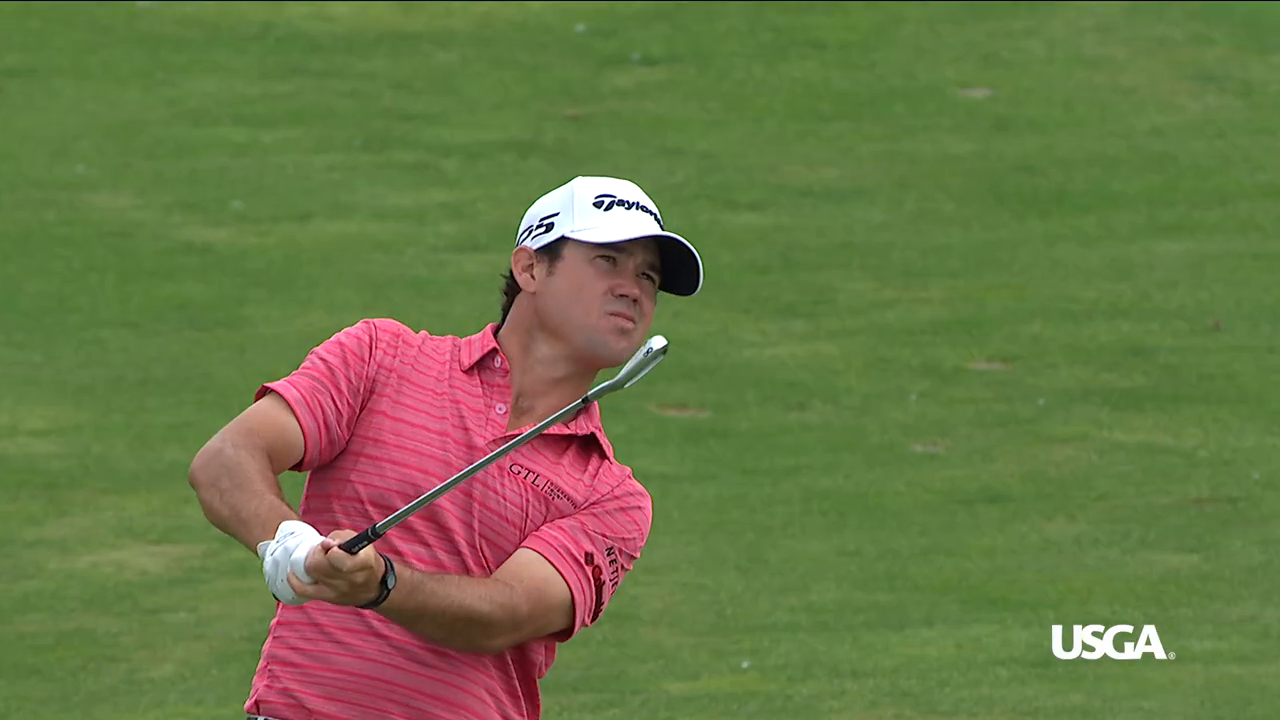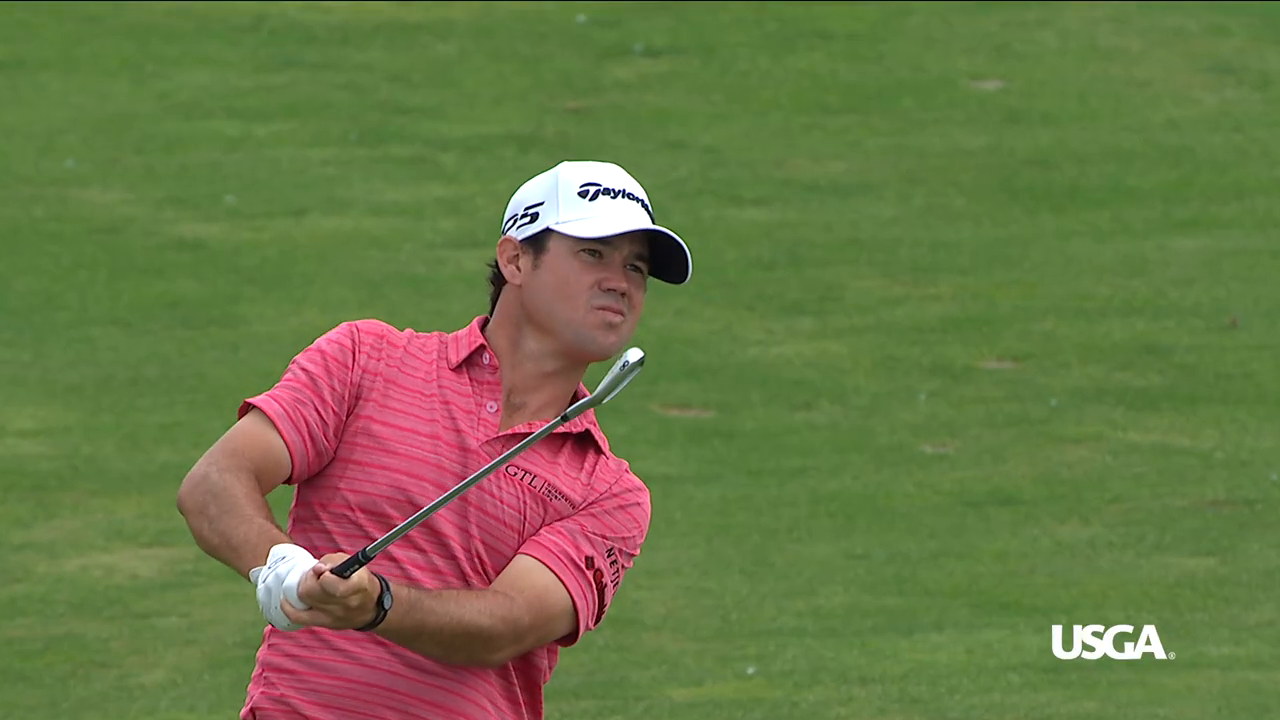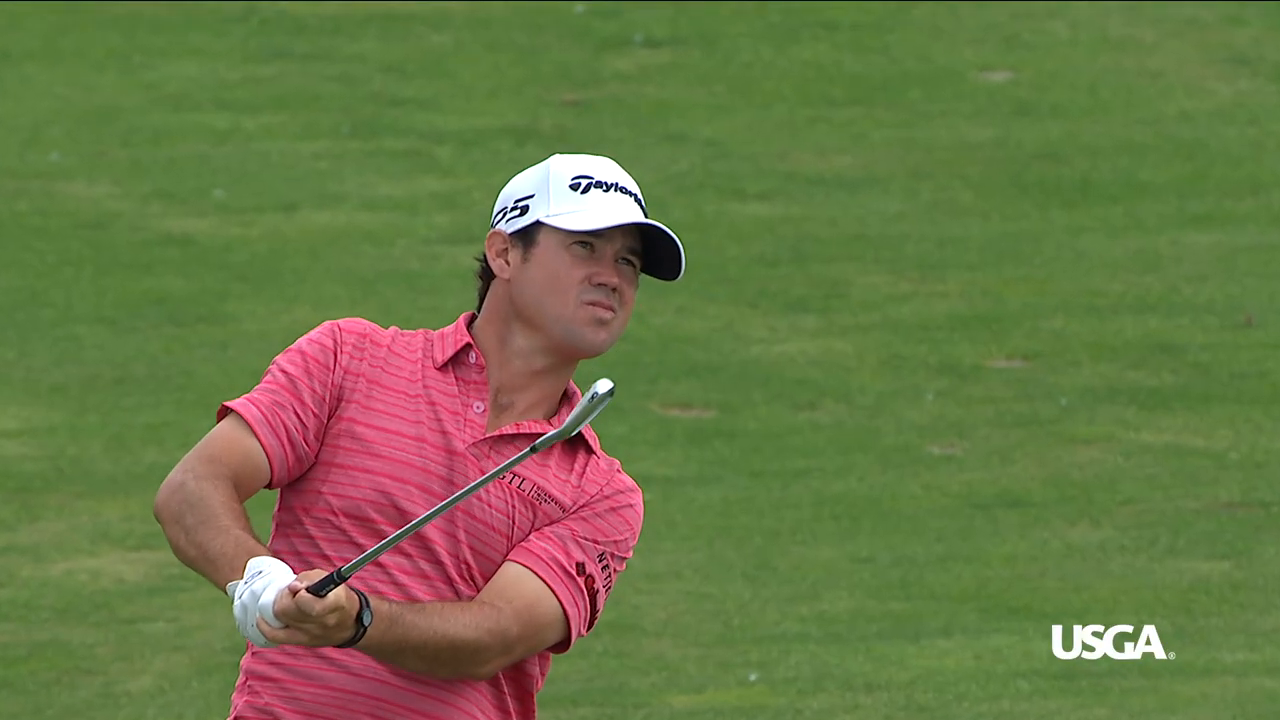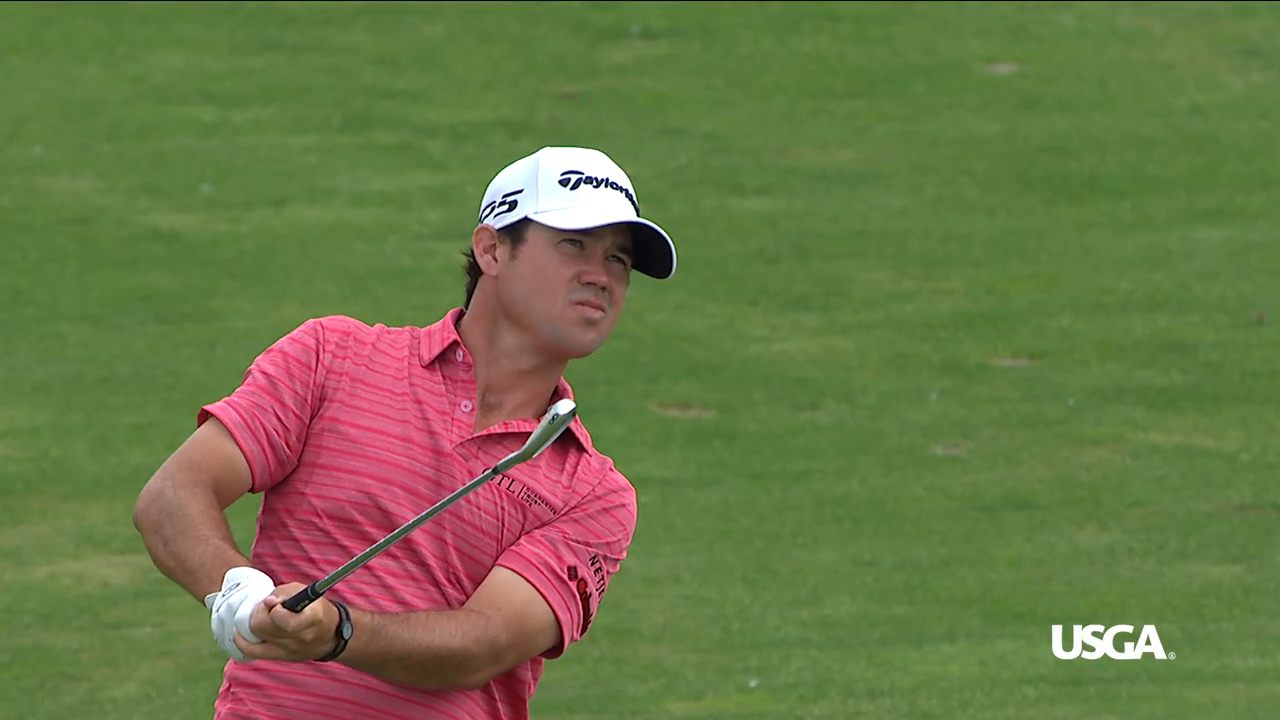
dt=0.5s
person 1, frame 1
left shoulder: (616, 503)
right shoulder: (380, 355)
left elbow: (506, 616)
right elbow: (223, 461)
left wrist: (379, 586)
right wrist: (285, 540)
person 1, frame 2
left shoulder: (614, 499)
right shoulder: (366, 355)
left elbow: (506, 627)
right elbow: (211, 483)
left wrist: (375, 606)
right wrist: (279, 565)
person 1, frame 3
left shoulder: (605, 500)
right shoulder: (350, 356)
left elbow: (493, 639)
right elbow: (190, 488)
left wrist: (355, 622)
right wrist: (257, 580)
person 1, frame 4
left shoulder: (598, 499)
right shoulder: (331, 355)
left elbow: (483, 647)
right elbow: (170, 495)
left wrist: (335, 633)
right wrist: (238, 590)
